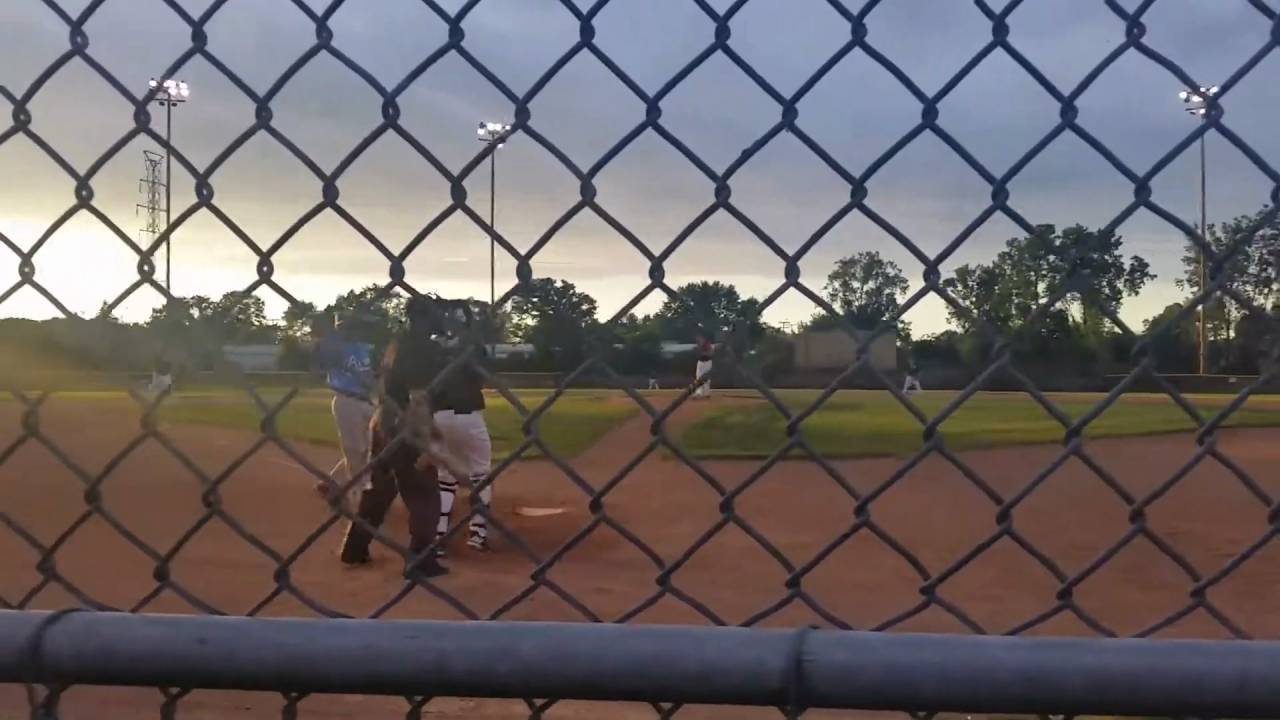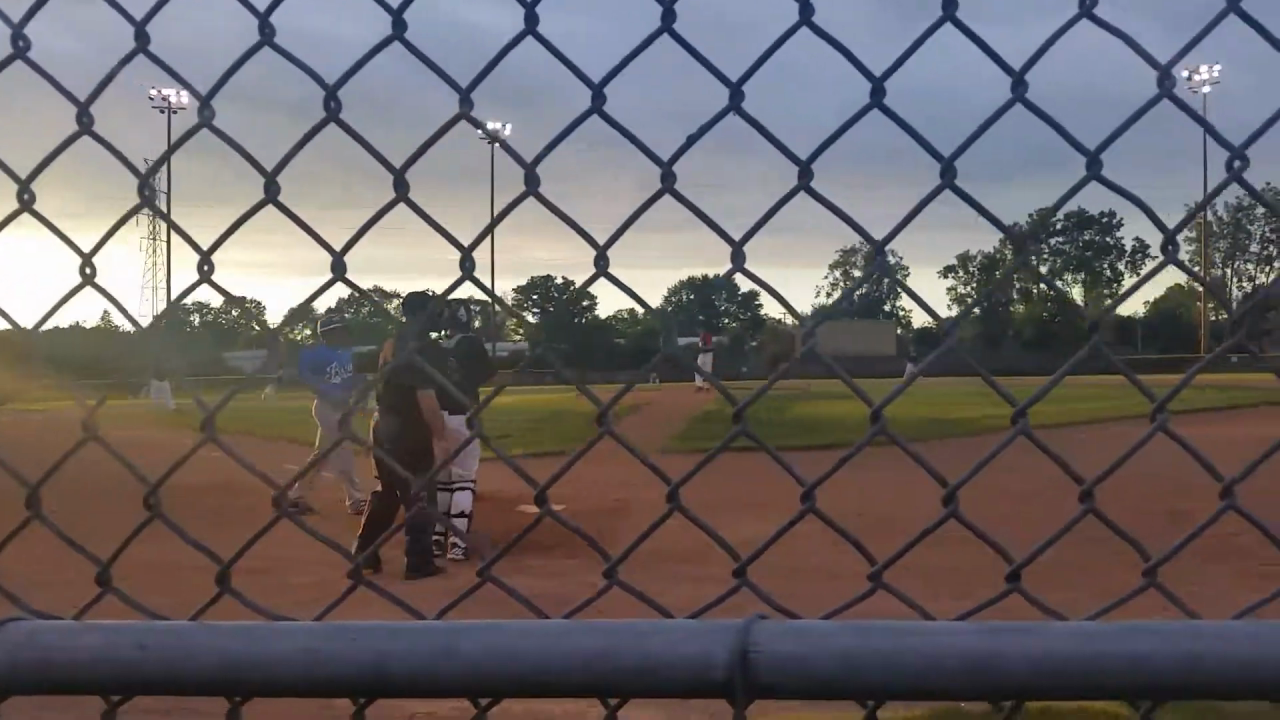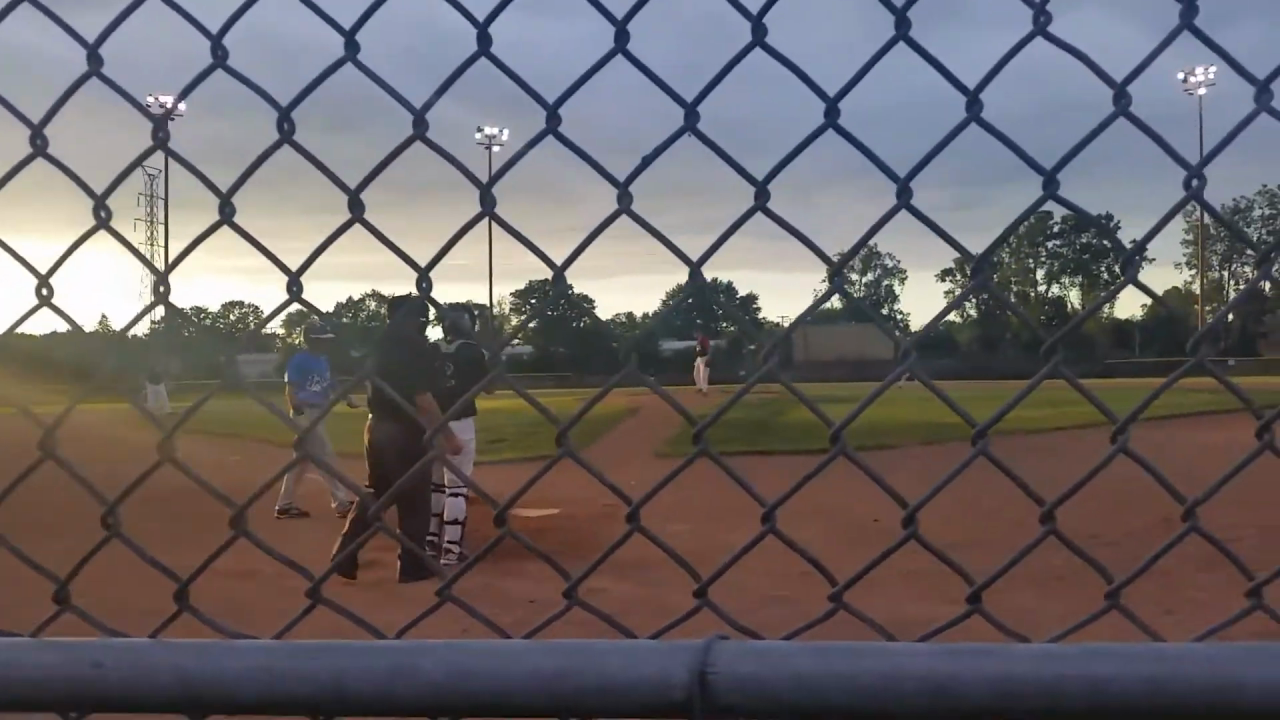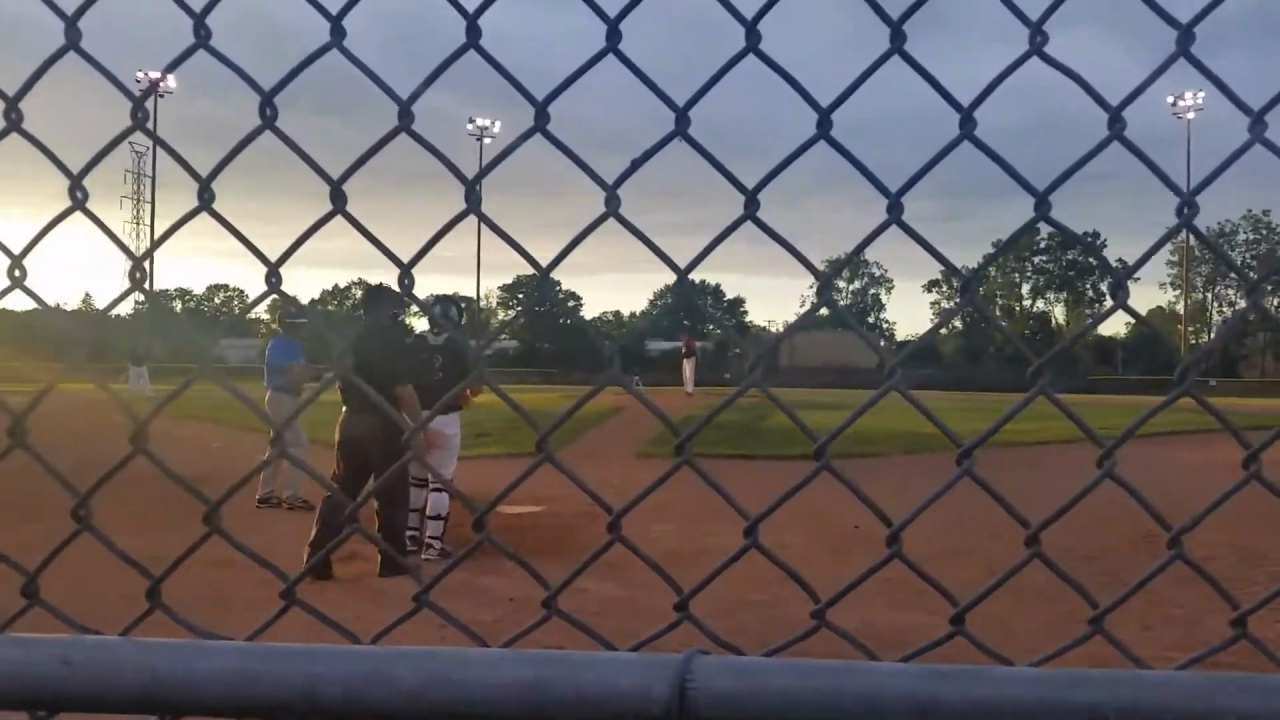
dt=0.2s
person 1, frame 1
left shoulder: (396, 345)
right shoulder: (423, 349)
right elbow: (418, 398)
left wrist: (426, 431)
right wrist: (427, 441)
left hip: (383, 422)
right hip: (404, 428)
left knee: (378, 489)
right knee: (423, 497)
left ankle: (354, 548)
right ankle: (421, 562)
person 1, frame 2
left shoulder: (391, 344)
right shoulder: (425, 347)
right elbow: (425, 396)
left wrist: (437, 426)
right wrist: (441, 436)
left hip: (383, 422)
right hip: (408, 428)
left knee: (386, 491)
right knee: (419, 497)
left ankle: (365, 553)
right ankle: (418, 562)
person 1, frame 3
left shoulder: (379, 347)
right shoulder: (416, 350)
right elbow: (423, 400)
right wrist: (448, 434)
left hip: (376, 427)
right hip: (404, 432)
left knee: (373, 495)
right knee: (413, 501)
left ankle: (344, 557)
right ankle: (413, 565)
person 1, frame 4
left shoulder: (348, 340)
right shoulder: (393, 341)
left elbow: (342, 383)
right elbow: (403, 392)
left hip: (350, 422)
right hip: (383, 426)
left knee: (340, 492)
right knee: (392, 495)
left ankle: (317, 560)
right ankle: (392, 561)
person 2, frame 1
right shoulder: (473, 346)
left hip: (440, 418)
right hip: (469, 418)
left knee: (445, 479)
right knee: (480, 474)
left ankle: (438, 537)
right ankle: (478, 531)
person 2, frame 2
right shoulder: (473, 344)
right elbow: (490, 375)
right hip: (463, 419)
left knee: (440, 480)
right knee: (464, 480)
left ankle: (437, 539)
right ankle: (458, 544)
person 2, frame 3
right shoulder: (471, 352)
right elbow: (488, 387)
right hip: (459, 424)
left knee: (434, 483)
right knee: (457, 486)
left ankle: (430, 541)
right ankle: (451, 549)
person 2, frame 4
left shoulder: (415, 344)
right shoulder: (459, 346)
right wrist: (466, 393)
right hip: (445, 419)
left knee: (415, 478)
right knee: (440, 481)
left ankle: (411, 537)
right ankle: (433, 544)
person 3, frame 1
left shoulder: (365, 348)
right shoulder: (335, 348)
left hip: (365, 404)
right hip: (346, 404)
left knee: (362, 451)
right knee: (353, 452)
left ankle: (330, 483)
right ankle: (356, 496)
person 3, frame 2
left shoulder: (345, 352)
right shoulder: (316, 353)
left elbow: (352, 381)
right elbow: (296, 372)
left hip: (341, 407)
right hip: (327, 407)
left knee: (322, 454)
right knee: (342, 455)
left ankle: (295, 497)
right ankle: (355, 500)
person 3, frame 3
left shoulder: (322, 360)
right shoulder: (299, 360)
left elbow: (327, 386)
right elbow: (291, 390)
left wrist: (347, 398)
right wrist: (299, 414)
left hip: (316, 412)
right hip: (306, 413)
left knee: (302, 459)
right knee: (326, 456)
left ankle: (285, 505)
right ankle: (342, 502)
person 3, frame 4
left shoulder: (294, 344)
right shoulder: (278, 345)
left elbow: (299, 371)
right elbow: (292, 373)
left hip: (288, 399)
right hip: (281, 398)
left knee: (278, 447)
right knee: (297, 443)
left ankle: (265, 494)
right ankle: (292, 495)
